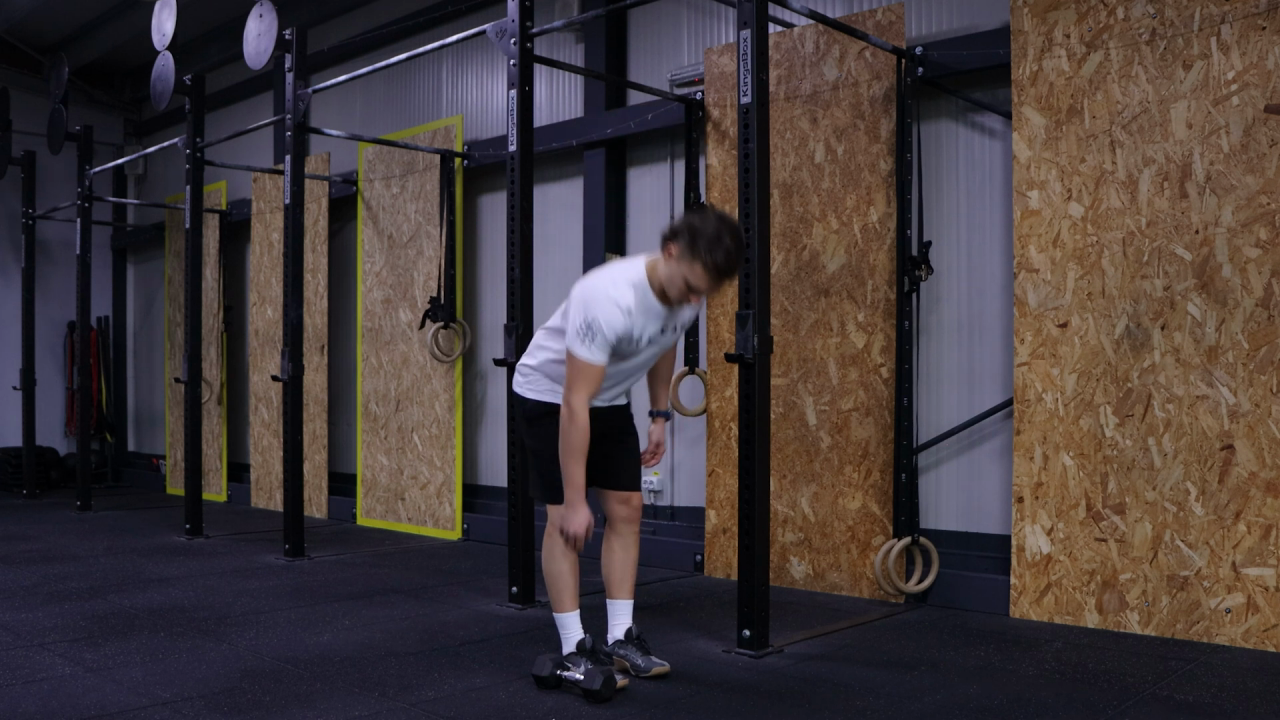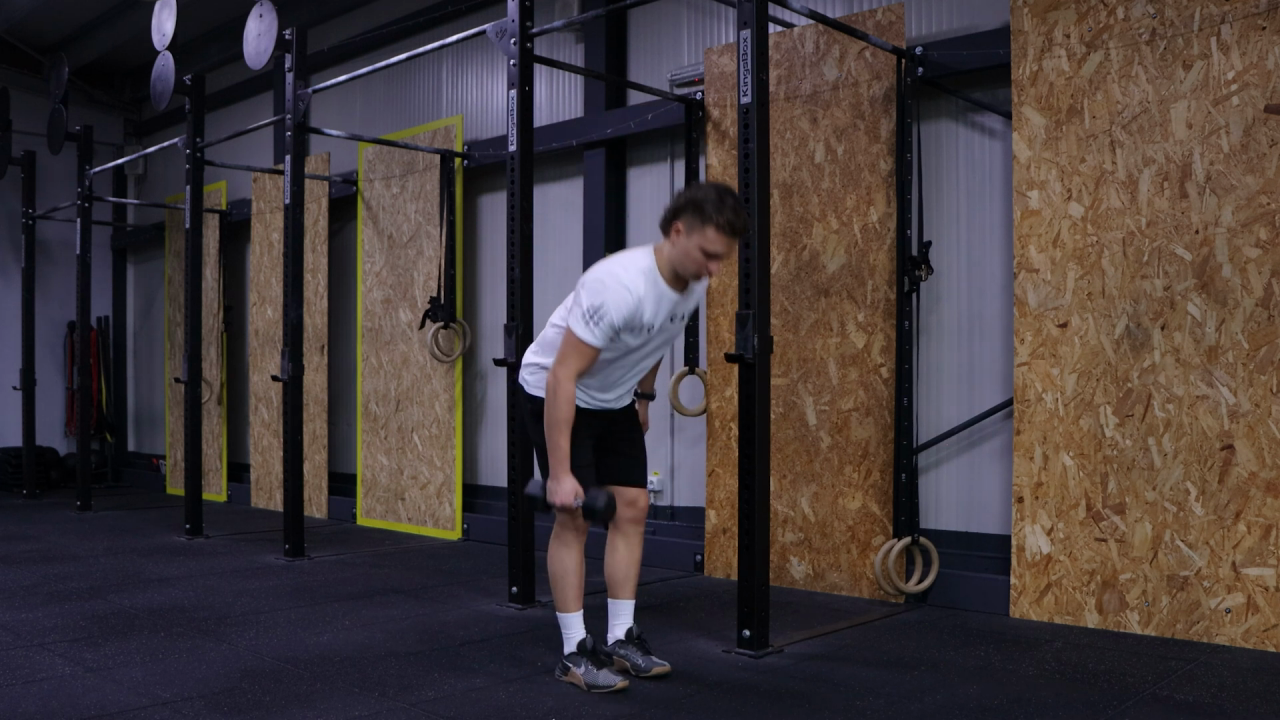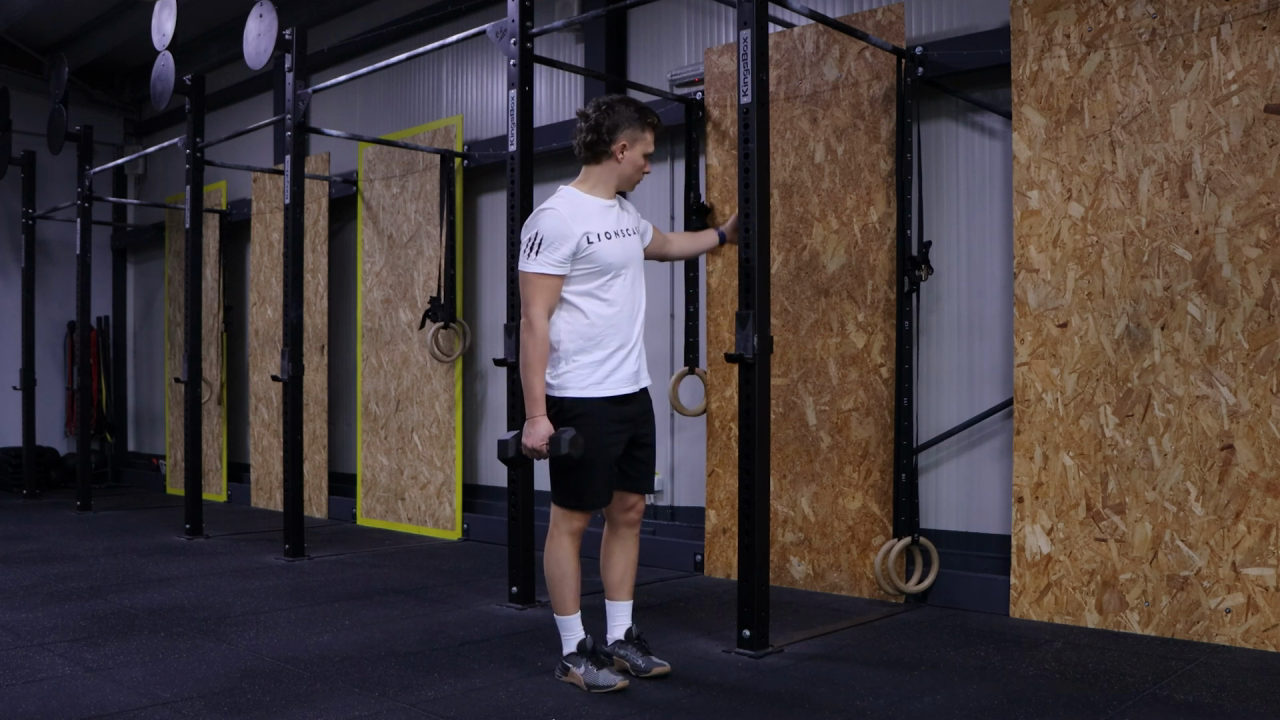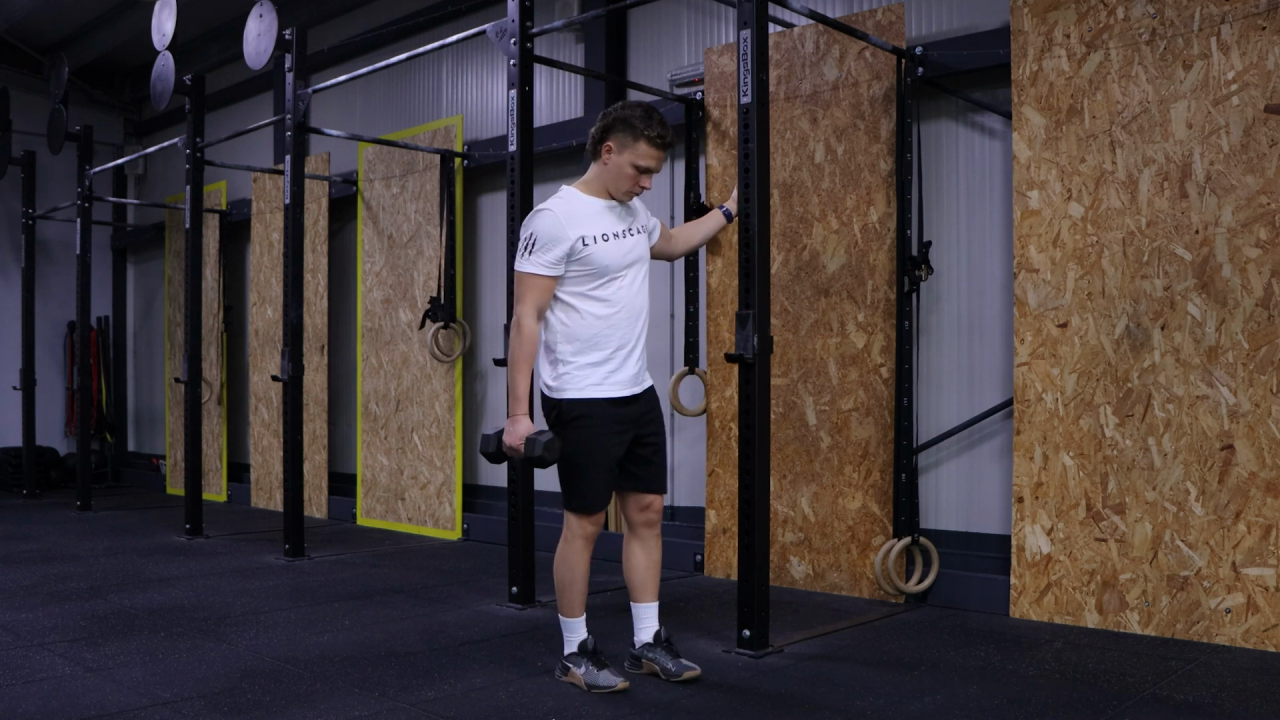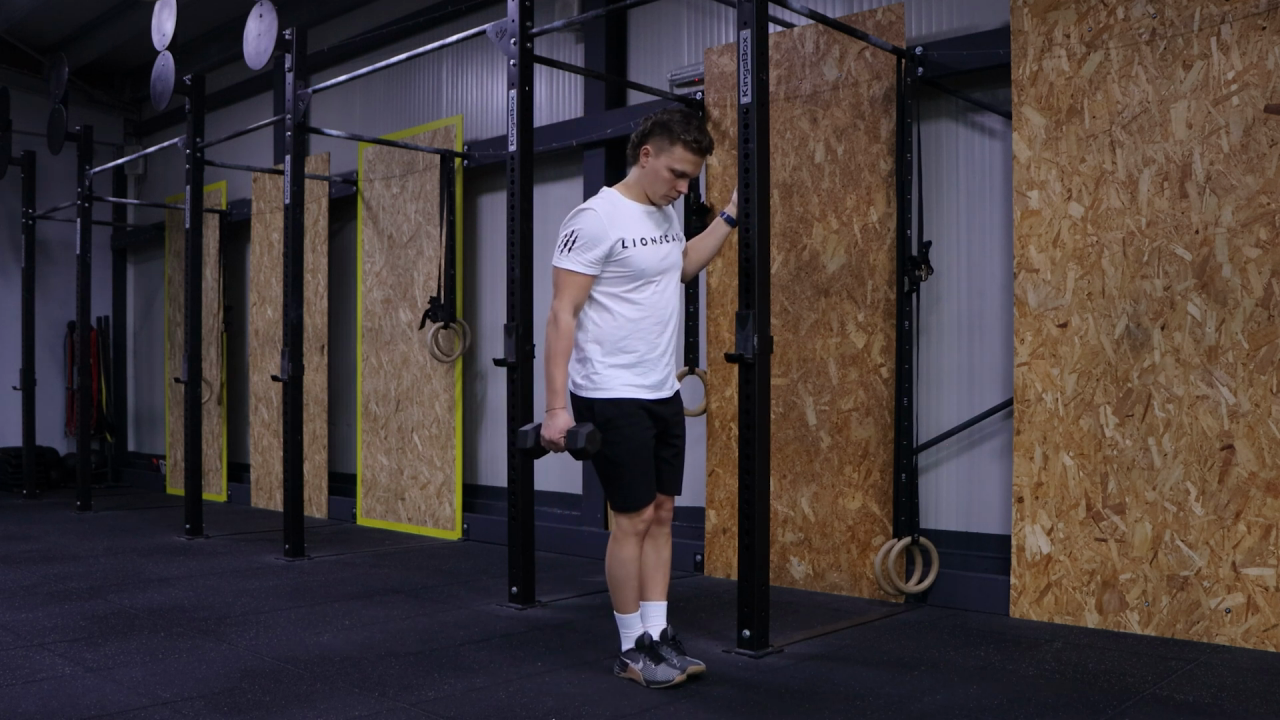
dt=1s
person 1, frame 1
left shoulder: (685, 295)
right shoulder: (609, 300)
right elbow: (574, 404)
left wrist: (659, 416)
right wrist: (574, 501)
left hip: (610, 401)
right hip: (547, 395)
left knee: (627, 511)
right knee: (564, 522)
left ankle: (620, 639)
right ankle: (574, 649)
person 1, frame 2
left shoulder: (693, 281)
right shoulder: (620, 286)
right elbow: (562, 378)
left wrist: (644, 396)
right wrist: (559, 475)
left hip: (612, 398)
right hip: (551, 388)
left knee: (632, 509)
right knee: (577, 515)
left ankle: (621, 638)
right ankle: (575, 650)
person 1, frame 3
left shoulder: (622, 212)
right shoulder: (557, 218)
left elbow: (662, 244)
right elbow: (534, 321)
left wrist: (721, 234)
right wrist: (536, 414)
left hip: (632, 393)
right hip: (582, 400)
left knee: (628, 513)
right knee: (571, 521)
left ankle: (620, 638)
right ankle: (574, 650)
person 1, frame 4
left shoulder: (631, 212)
right shoulder: (556, 218)
left elbow: (671, 243)
right elbow: (526, 319)
left wrist: (730, 208)
right wrist: (518, 412)
left hip: (638, 393)
right hip: (583, 401)
left knee: (646, 515)
right knee: (584, 525)
left ankle: (648, 642)
right ankle: (575, 652)
person 1, frame 5
left shoulder: (664, 216)
right shoulder: (596, 219)
left elbow: (685, 264)
right elbow: (562, 316)
left wrist: (732, 214)
right wrist: (556, 406)
left hip: (662, 395)
right hip: (612, 398)
left knee: (660, 517)
right knee: (634, 520)
left ankle: (657, 635)
right ankle: (632, 648)
